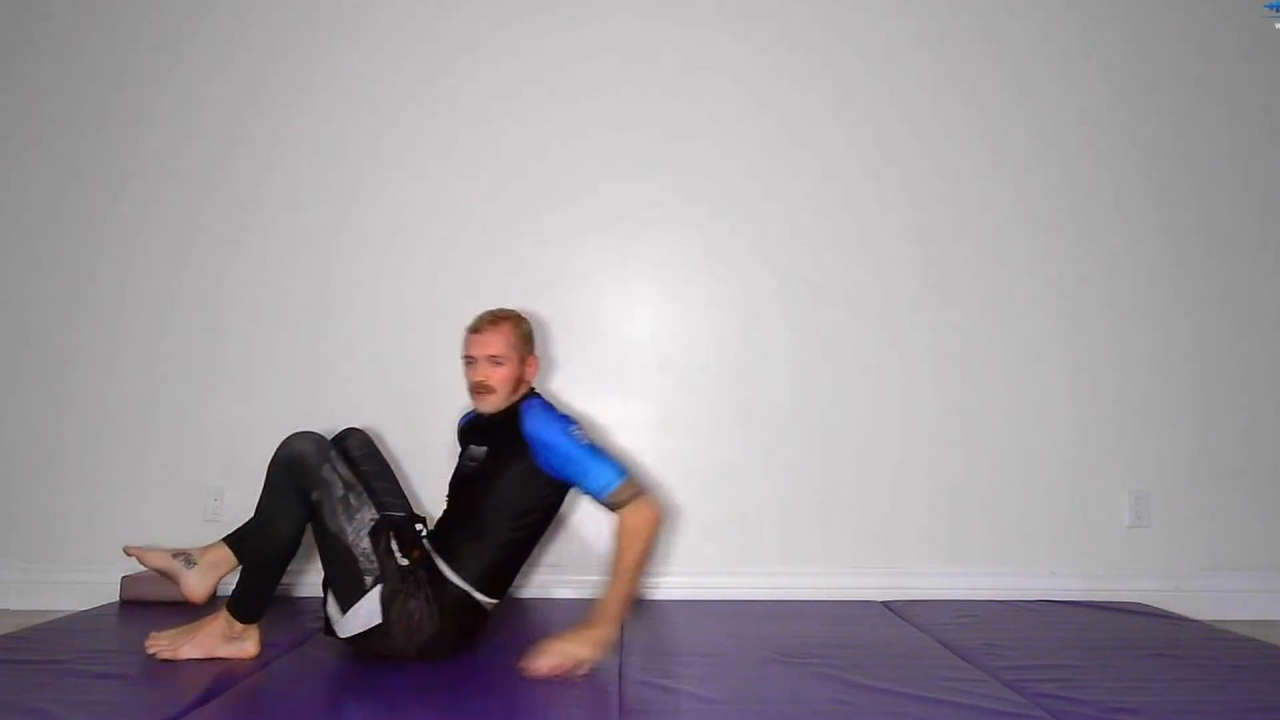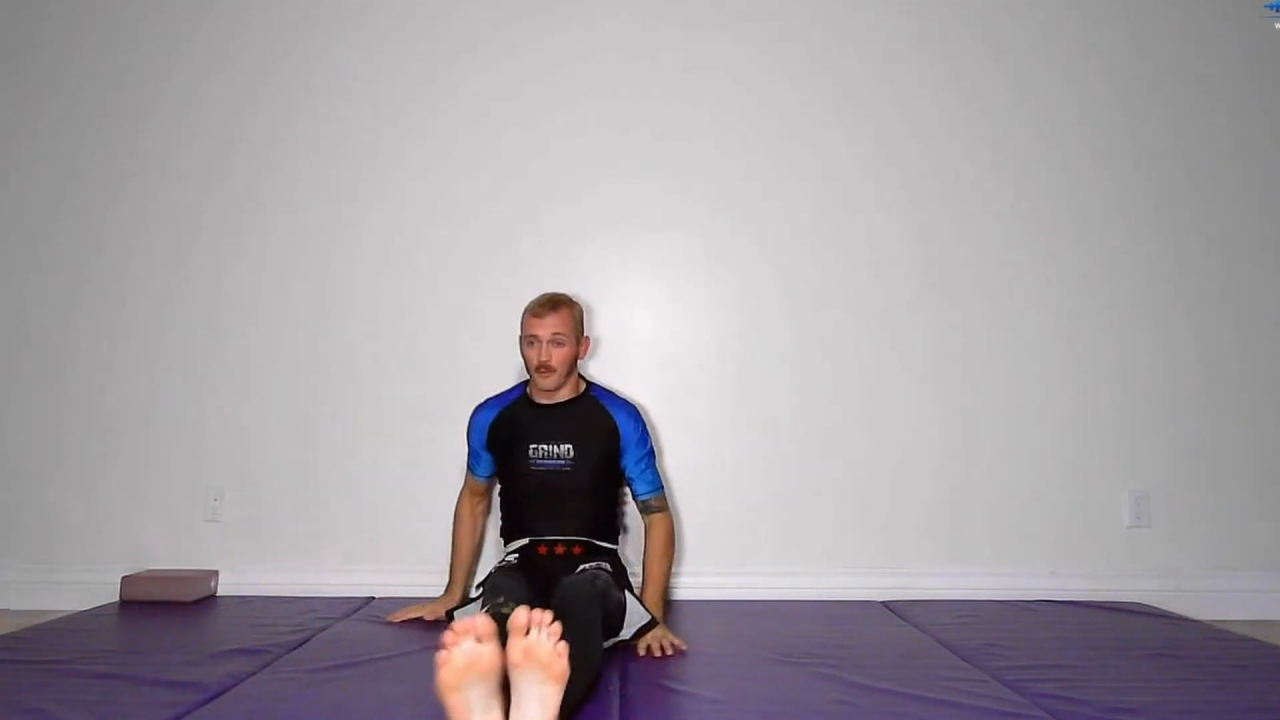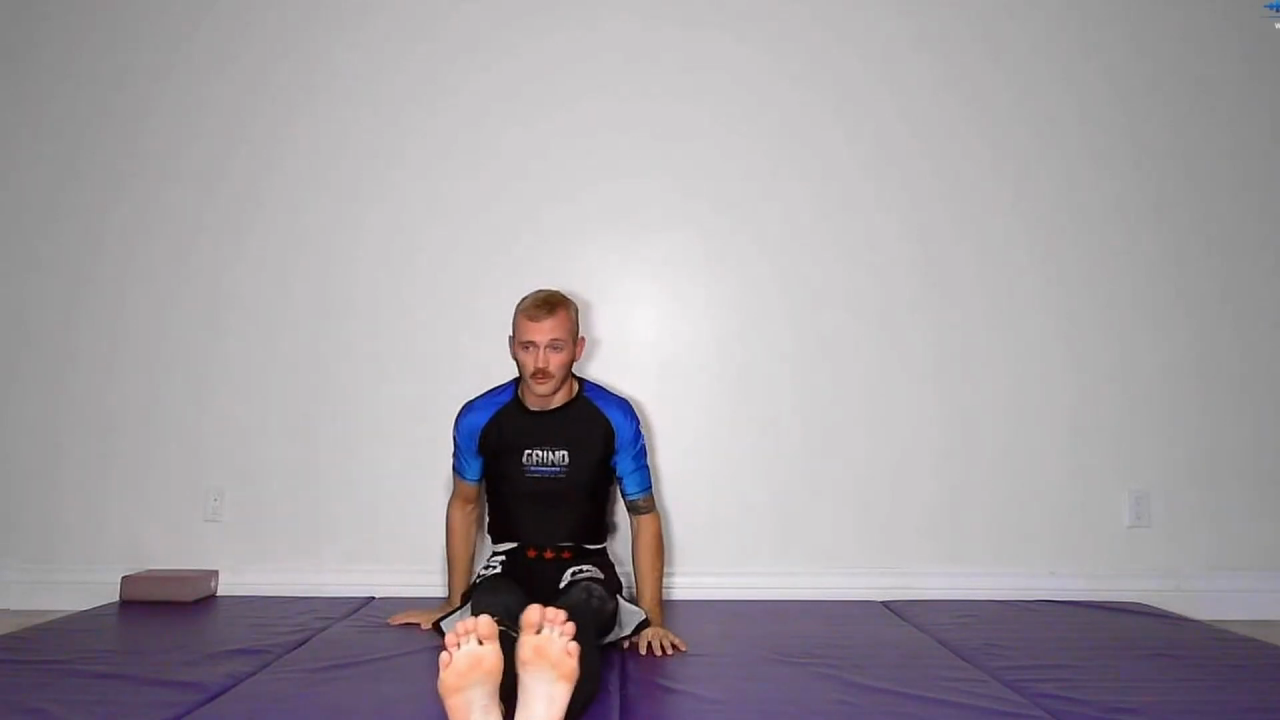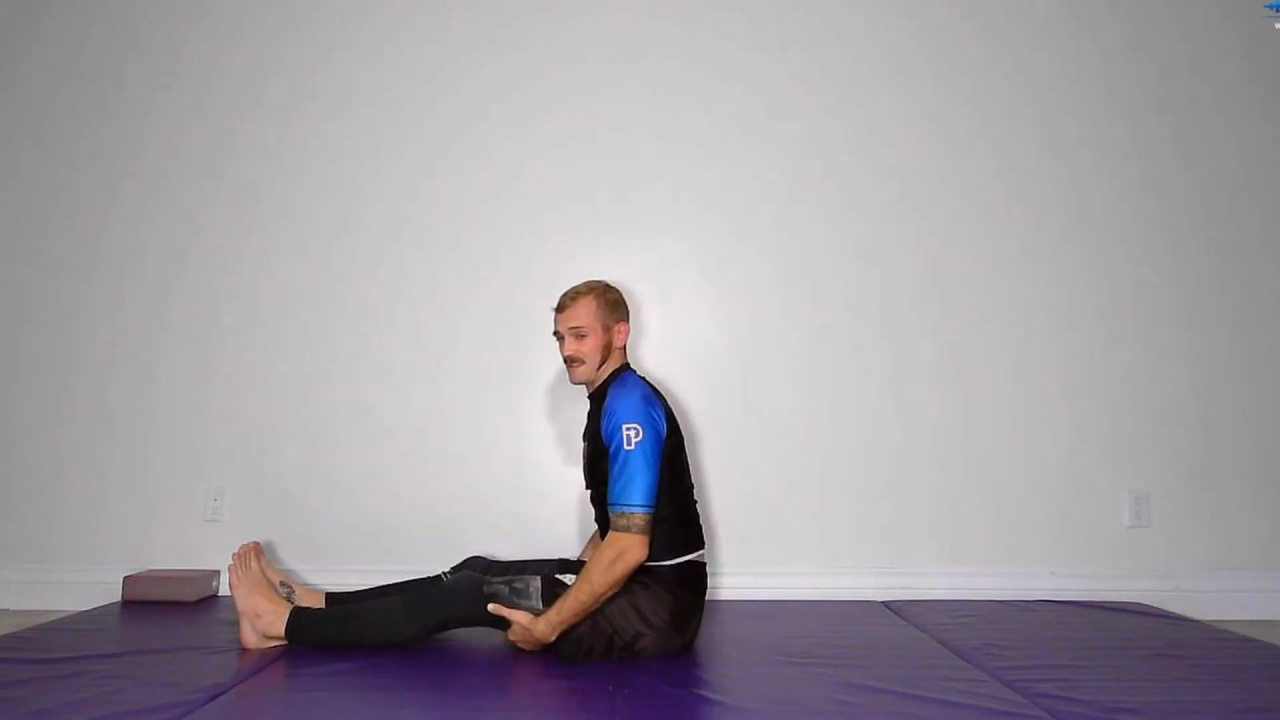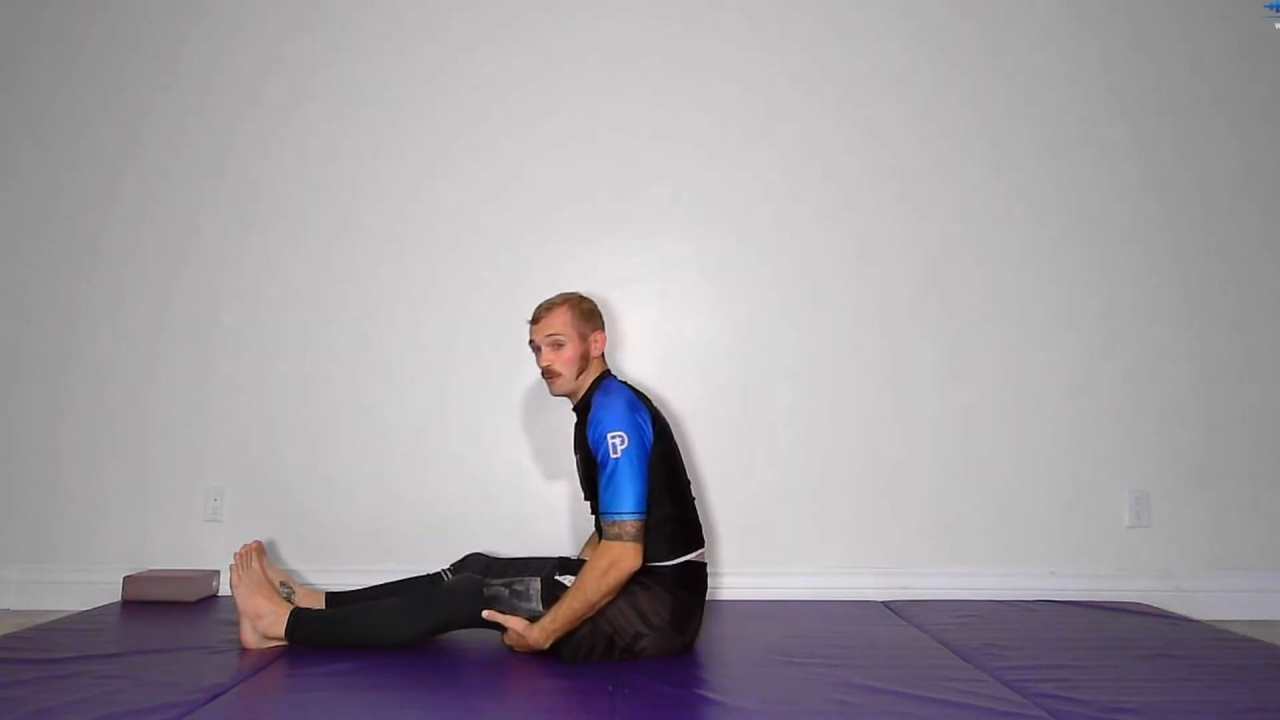
dt=0.5s
person 1, frame 1
left shoulder: (541, 427)
right shoulder: (475, 423)
left elbow: (643, 510)
left wrist: (600, 630)
left hip: (419, 615)
right hip: (427, 573)
right knee: (350, 444)
left ankle: (236, 627)
right ankle: (217, 560)
person 1, frame 2
left shoulder: (619, 418)
right shoulder: (491, 417)
left elbow: (657, 515)
right elbow: (474, 500)
left wrist: (653, 617)
right wrist: (453, 595)
left hip: (592, 567)
right hip: (521, 565)
left knee: (579, 597)
right knee: (502, 608)
person 1, frame 3
left shoulder: (613, 417)
right shoulder: (479, 418)
left elbow: (644, 515)
right elbow: (464, 505)
left wrist: (652, 618)
right wrist: (454, 603)
left hip: (583, 567)
right hip: (511, 568)
left knee: (579, 611)
right knee: (496, 617)
person 1, frame 4
left shoulder: (629, 404)
right shoulder: (613, 402)
left elbow: (629, 546)
left wrist: (547, 626)
right wrist: (564, 582)
left hip: (656, 606)
right hip: (641, 591)
left knee: (469, 595)
right knee: (477, 572)
left ankle: (283, 623)
right ankle: (315, 604)
person 1, frame 5
left shoulder: (614, 411)
right shoulder: (601, 409)
left elbow: (623, 555)
left wrist: (542, 632)
right wrist: (560, 586)
left hip: (656, 606)
right hip: (644, 590)
left knee: (469, 596)
right knee: (476, 570)
left ankle: (284, 623)
right ankle: (316, 607)
